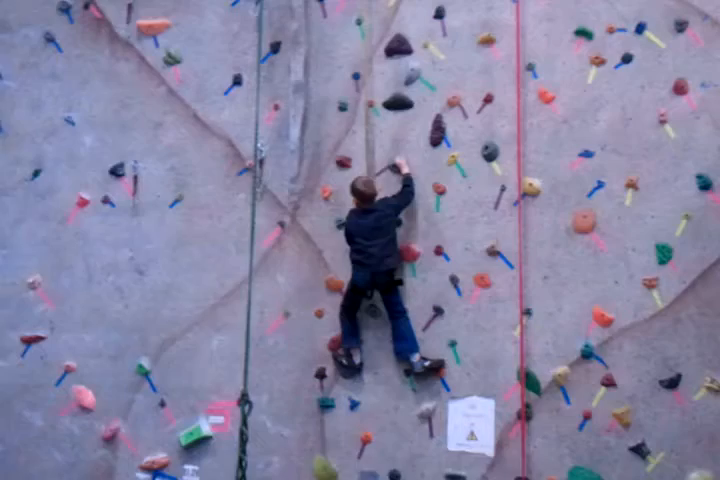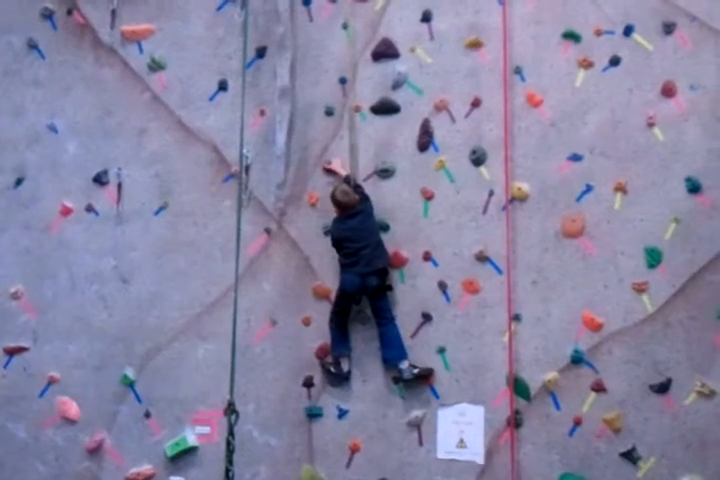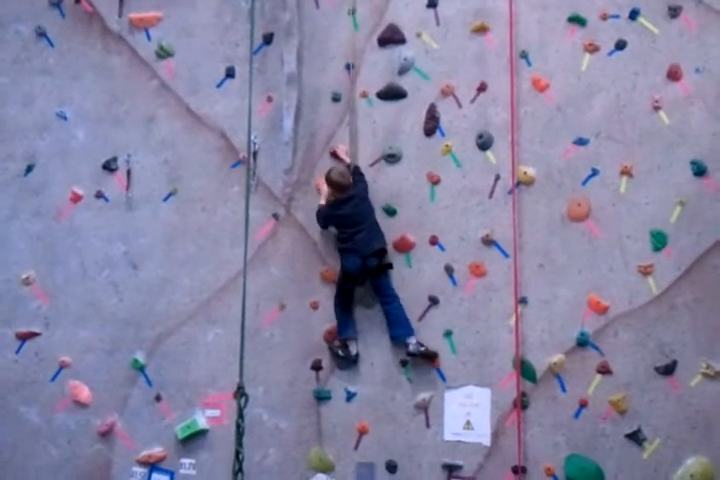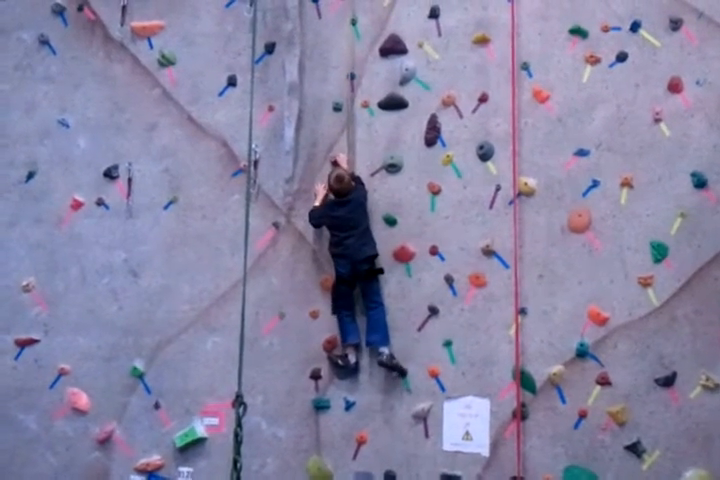
dt=1s
person 1, frame 1
left shoulder: (352, 219)
right shoulder: (388, 207)
right elbow: (408, 192)
right wrist: (404, 168)
left hip: (361, 273)
right hip: (385, 273)
left knee: (348, 312)
right knee: (398, 314)
left ankle: (353, 356)
right ankle: (414, 359)
person 1, frame 2
left shoulder: (337, 227)
right shoulder: (366, 209)
right elbow: (357, 187)
right wrist: (340, 170)
left hip: (350, 278)
right hip: (375, 276)
left knee: (338, 320)
right knee: (385, 320)
left ankle: (342, 363)
right ankle: (403, 367)
person 1, frame 3
left shoulder: (331, 208)
right shoulder: (361, 192)
left elbow: (322, 221)
right elbow: (359, 174)
left wrist: (323, 197)
right wrist: (345, 159)
left hip: (351, 259)
right hip: (375, 255)
left knee: (342, 302)
right knee: (389, 299)
left ankle: (349, 347)
right ankle: (411, 343)
person 1, frame 4
left shoulder: (328, 208)
right shoulder: (360, 197)
left elbow: (314, 219)
right elbow: (358, 182)
left wrist: (319, 197)
right wrist: (346, 168)
left hip: (343, 264)
right hip: (365, 260)
left knee: (345, 310)
right knee: (374, 305)
left ankle: (351, 356)
right ankle: (384, 352)
